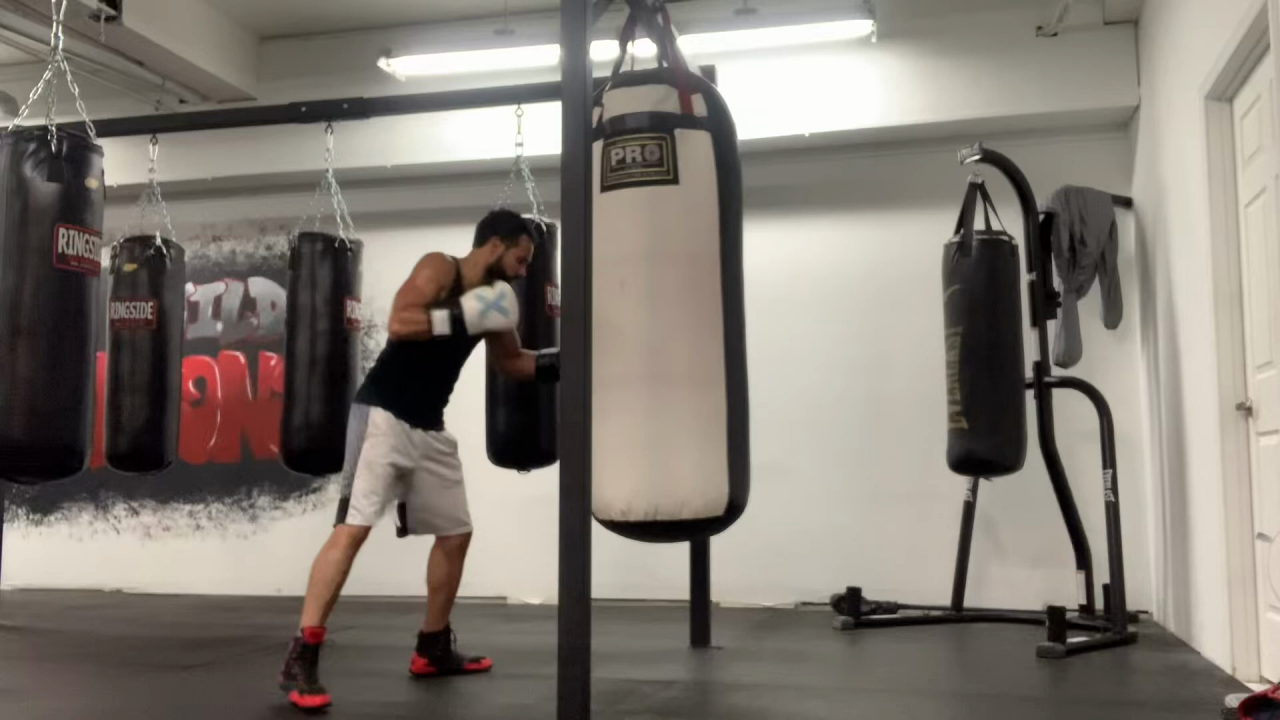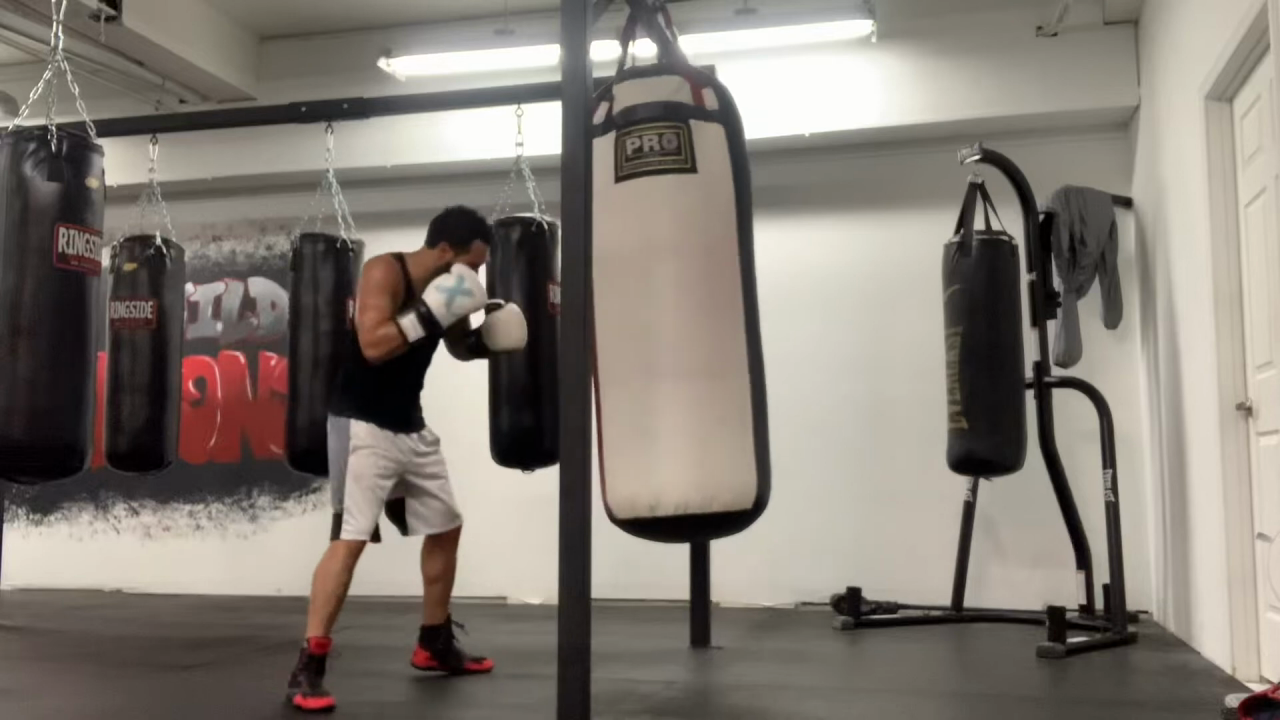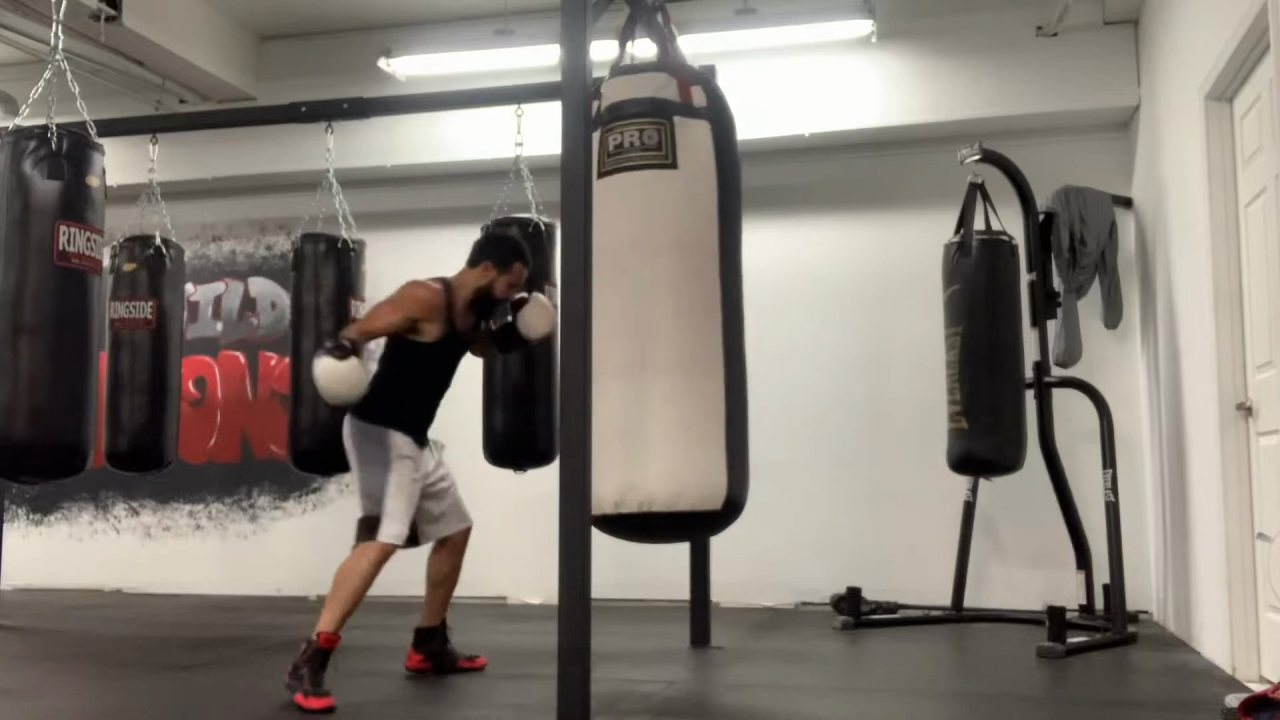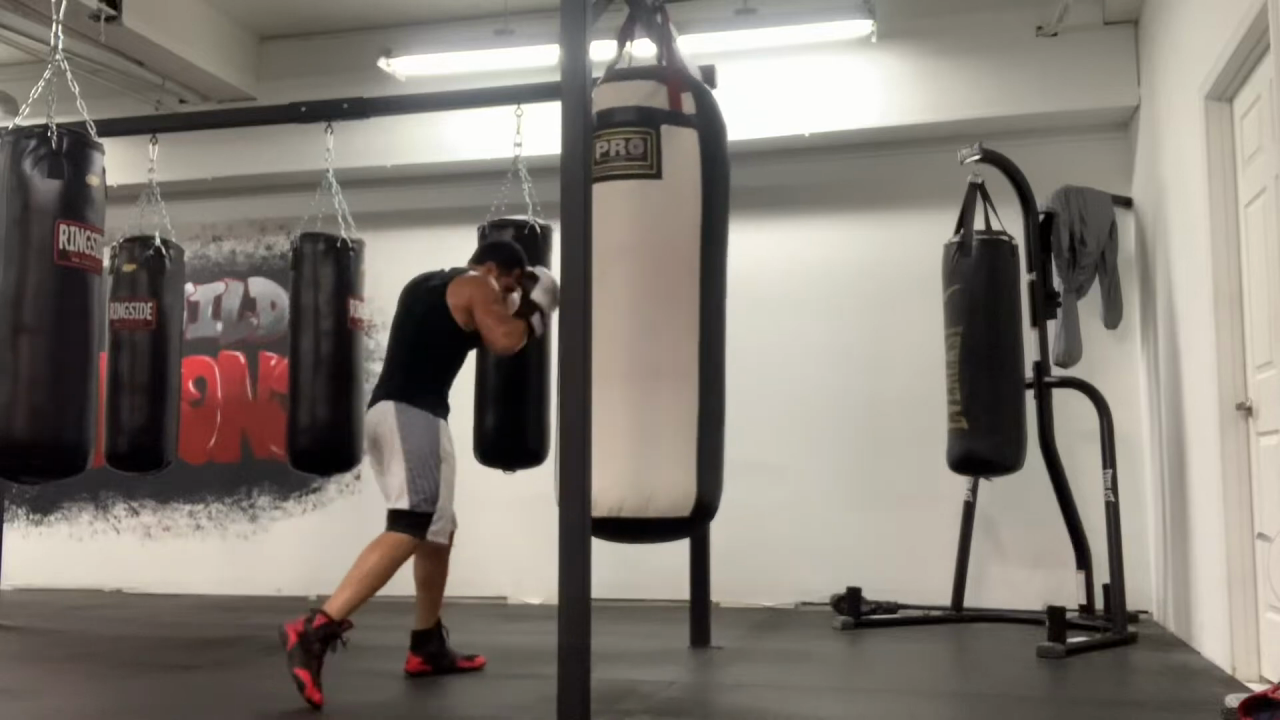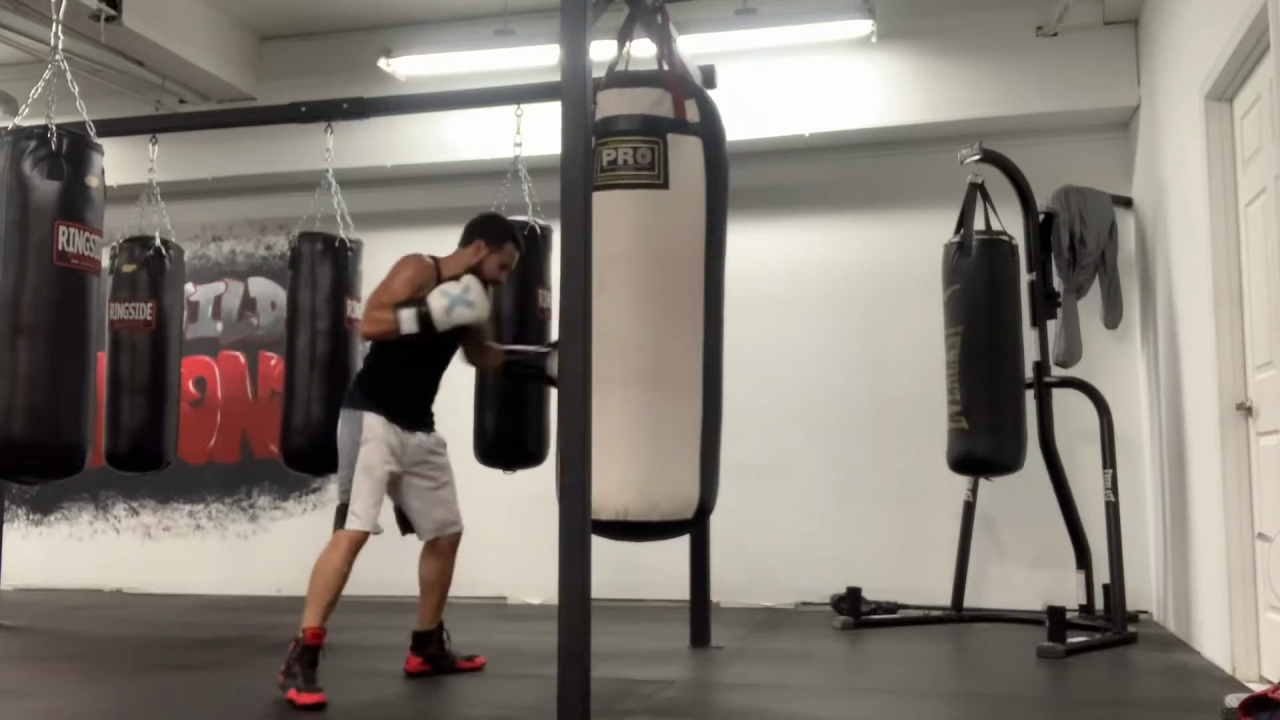
dt=0.4s
person 1, frame 1
left shoulder: (492, 294)
right shoulder: (438, 268)
left elbow: (517, 365)
right elbow: (400, 324)
right wrist: (464, 317)
left hip: (429, 428)
right hip: (382, 416)
left knee: (455, 534)
right knee: (353, 527)
left ankle: (433, 649)
right ankle: (300, 658)
person 1, frame 2
left shoulder: (448, 284)
right shoulder: (384, 272)
left elbow: (461, 347)
right elbow: (373, 346)
left wrist: (491, 335)
right wrist: (432, 311)
left hip: (410, 427)
right hip: (361, 424)
left knee: (445, 530)
right knee: (350, 538)
left ankle: (434, 645)
right ankle: (308, 668)
person 1, frame 3
left shoulder: (476, 303)
right shoulder: (428, 296)
left elbow: (484, 343)
right elbow: (364, 328)
left wrist: (518, 326)
right wrist: (341, 349)
left hip: (413, 435)
right hip: (381, 430)
left knee: (454, 530)
right knee: (380, 539)
left ankle: (430, 645)
right ankle: (311, 662)
person 1, frame 4
left shoulder: (424, 284)
right shoulder: (476, 286)
right elbow: (505, 341)
right wrist: (539, 306)
left hip: (388, 410)
right hip: (416, 415)
left knee: (437, 533)
right knee: (408, 532)
left ankle: (427, 646)
right ankle: (314, 632)
person 1, frame 5
left shoulder: (470, 292)
right shoulder: (416, 270)
left elbow: (487, 357)
right elbow: (370, 323)
left wrist: (546, 362)
right wrist: (430, 312)
left hip: (420, 428)
right hip: (375, 417)
left knee: (444, 532)
right knee: (355, 530)
left ankle: (426, 648)
right ankle: (300, 659)
